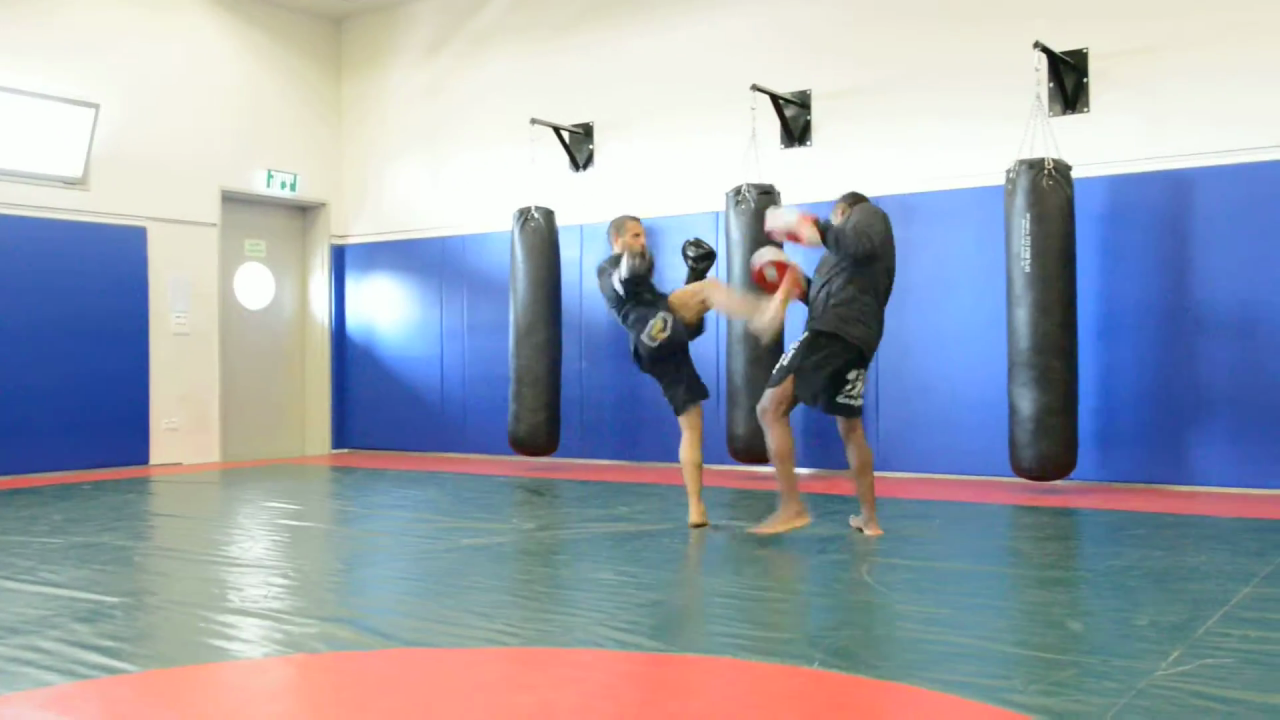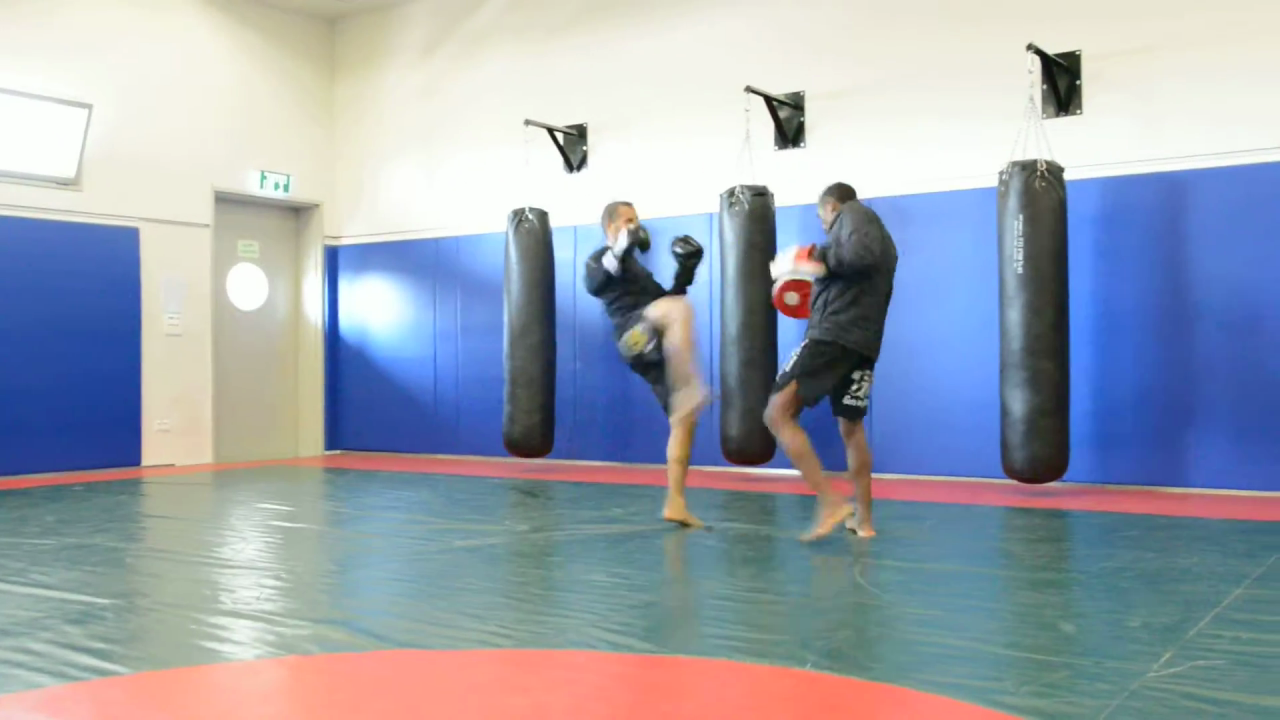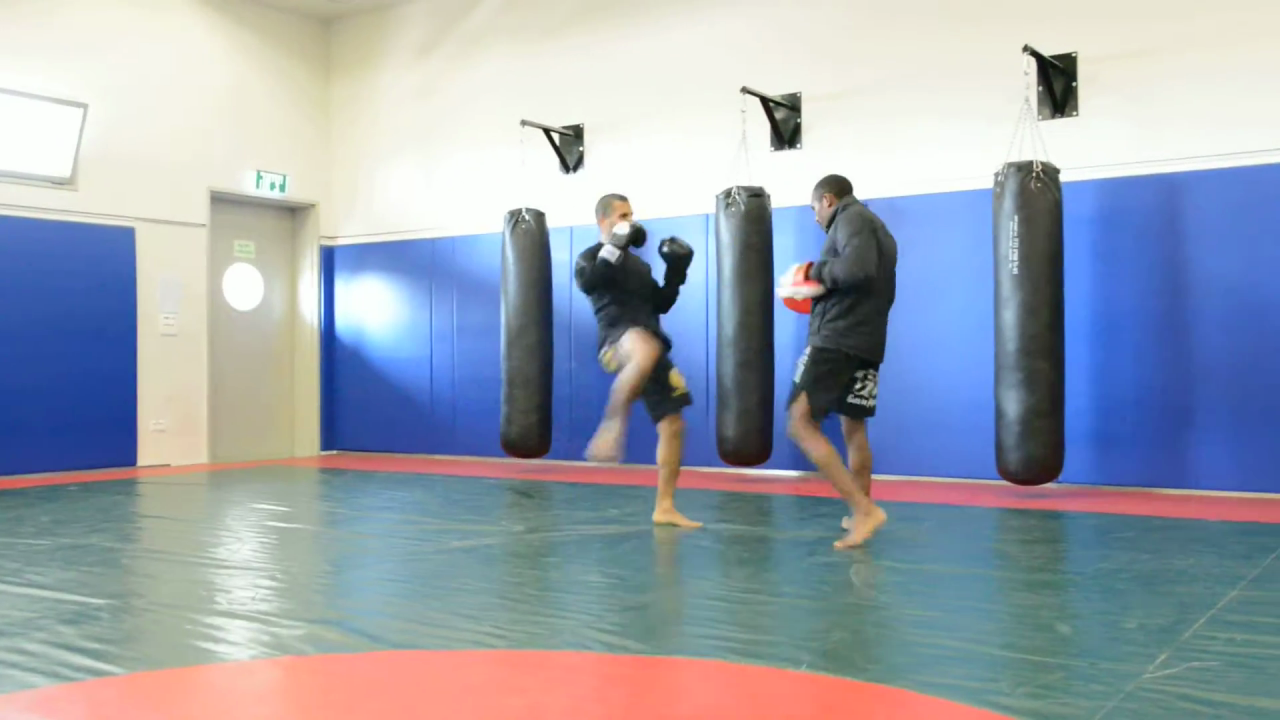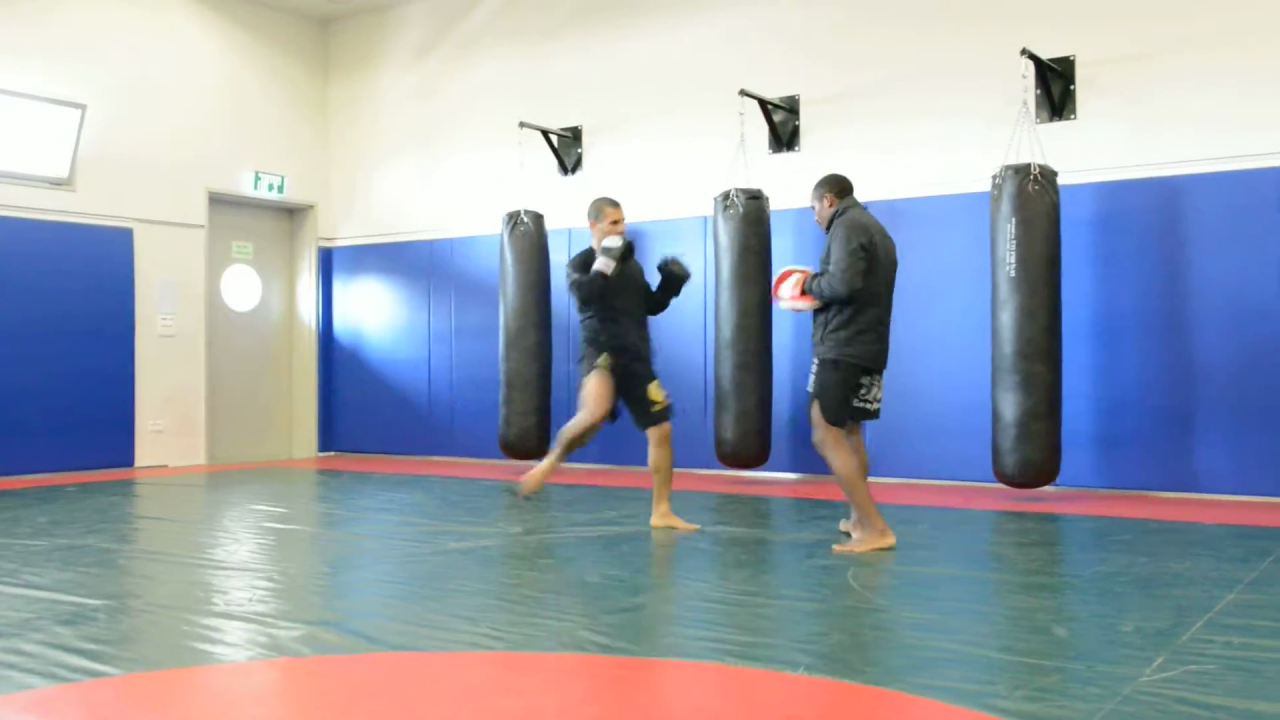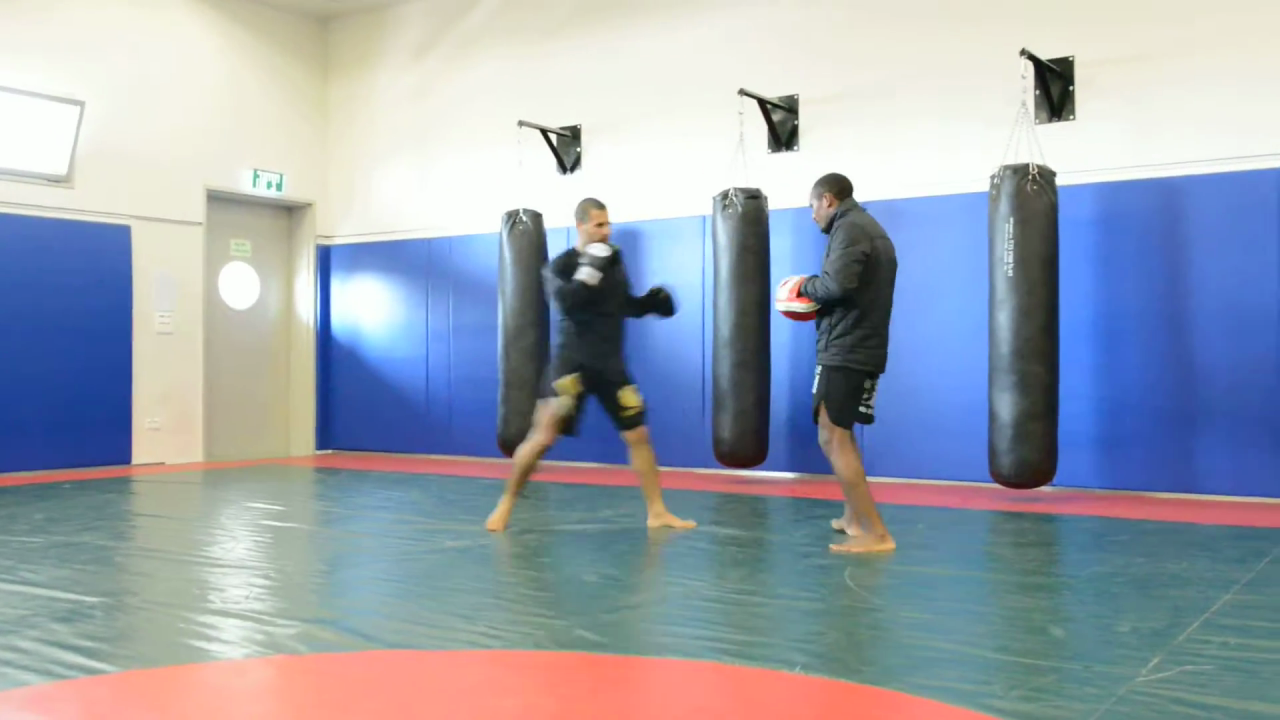
dt=0.1s
person 1, frame 1
left shoulder: (870, 215)
right shoulder: (879, 237)
left elbow: (862, 244)
left wrist: (814, 228)
right wrist: (807, 288)
left hip: (831, 331)
right hip: (860, 341)
left knee: (771, 409)
right knee: (850, 426)
left ankle: (791, 508)
right ankle: (868, 516)
person 1, frame 2
left shoulder: (856, 216)
right shoulder: (883, 241)
left elbow: (863, 254)
left wrist: (817, 257)
right wrist: (817, 277)
left hip: (832, 335)
right hip: (864, 342)
left knee: (779, 413)
right knee: (851, 428)
left ankle: (831, 501)
right ankle: (863, 516)
person 1, frame 3
left shoulder: (851, 219)
right shoulder: (878, 227)
left elbow: (858, 270)
left wrist: (815, 272)
left hip: (836, 340)
right hip: (868, 343)
left knee: (802, 425)
right knee: (854, 428)
left ankle: (864, 510)
right ankle: (860, 513)
person 1, frame 4
left shoulder: (848, 225)
right shoulder: (877, 231)
left elbow: (847, 283)
left wrist: (811, 284)
right wrist: (821, 293)
left hip: (841, 348)
right hip: (871, 348)
left knee: (827, 437)
right knee: (850, 431)
left ankle: (875, 528)
right ankle: (861, 520)
person 1, frame 5
left shoulder: (848, 229)
right shoulder: (872, 229)
left elbow: (839, 284)
left wrist: (807, 287)
right wrist: (816, 295)
left hip: (844, 351)
right hip: (867, 348)
left knee: (833, 439)
right knee: (840, 434)
left ankle: (875, 533)
right ankle: (853, 517)
person 2, frame 1
left shoulder: (631, 267)
right shoulder: (611, 266)
right elbow: (615, 291)
left wrist: (696, 270)
right wrist: (624, 276)
left hip: (656, 348)
right hip: (659, 330)
left knee: (692, 427)
right knee: (707, 289)
left ankle: (695, 509)
right ankle: (764, 316)
person 2, frame 2
left shoulder: (636, 263)
right shoulder: (602, 257)
left elbow: (665, 300)
right elbow: (596, 284)
left wrist: (686, 270)
right wrist: (622, 248)
left hip: (655, 348)
right hip: (639, 333)
left knee: (684, 423)
right knee: (679, 310)
left ankle: (676, 504)
right ankle: (688, 388)
person 2, frame 3
left shoulder: (638, 261)
right shoulder: (592, 257)
left elbow: (661, 304)
right elbow: (588, 283)
left wrist: (676, 267)
right wrist: (615, 245)
left hip: (652, 345)
right hip: (620, 340)
left knee: (672, 426)
right knee: (646, 351)
left ankle: (665, 508)
right ankle: (611, 427)
person 2, frame 4
left shoulder: (630, 263)
right shoulder: (581, 263)
left elbow: (650, 306)
right elbow: (585, 295)
left wrist: (670, 284)
right wrist: (606, 259)
left hip: (636, 358)
right hip: (601, 354)
left knee: (662, 432)
right knee: (595, 414)
left ankle: (662, 512)
right ankle: (550, 462)
person 2, frame 5
left shoulder: (614, 263)
right shoulder: (561, 265)
left elbow: (627, 305)
right elbow: (568, 303)
left wrist: (651, 302)
right wrist: (590, 266)
left hip: (610, 364)
right hip: (573, 362)
left knee: (637, 435)
right knee: (542, 438)
left ankle: (658, 513)
right ankle: (506, 505)
